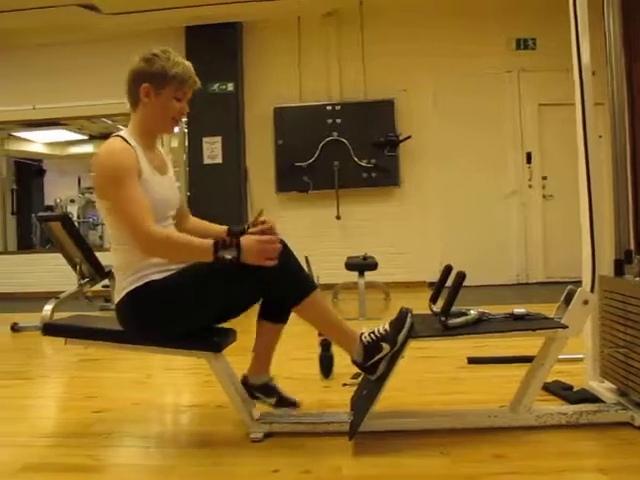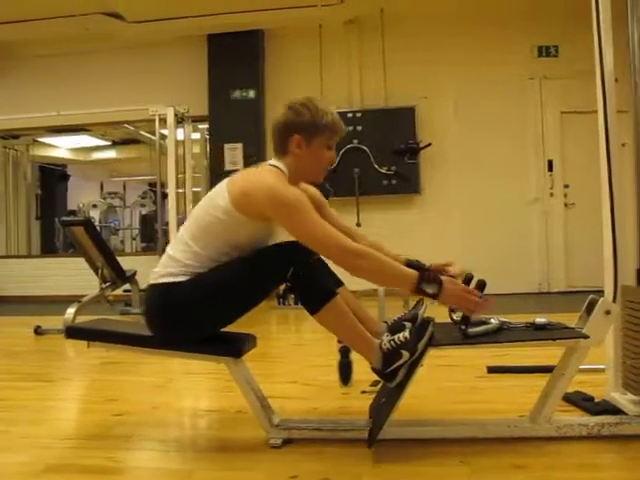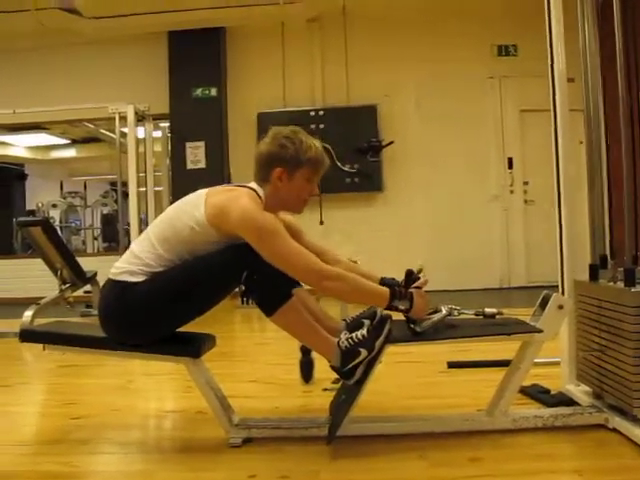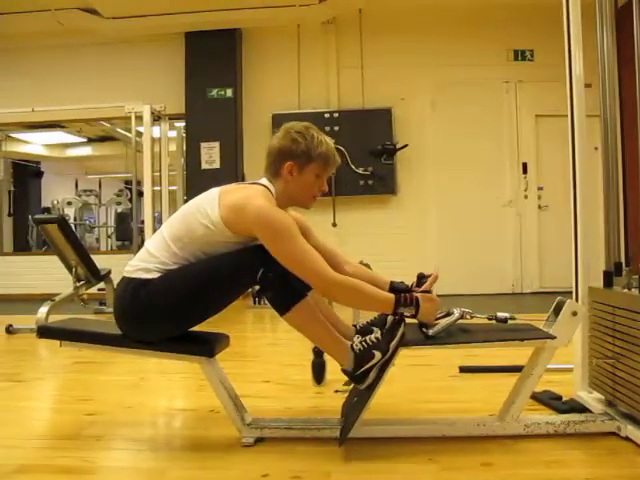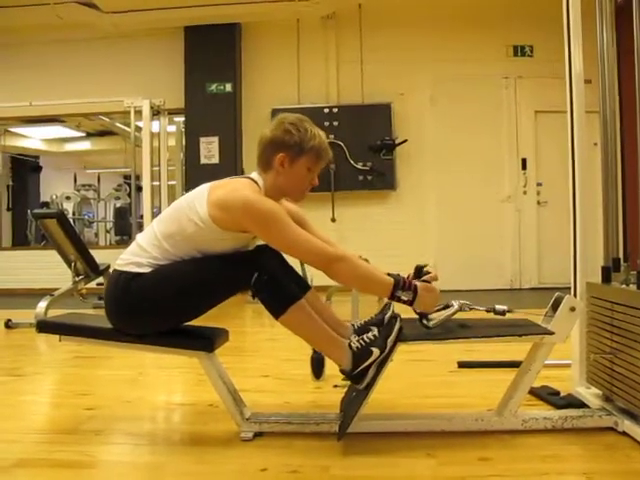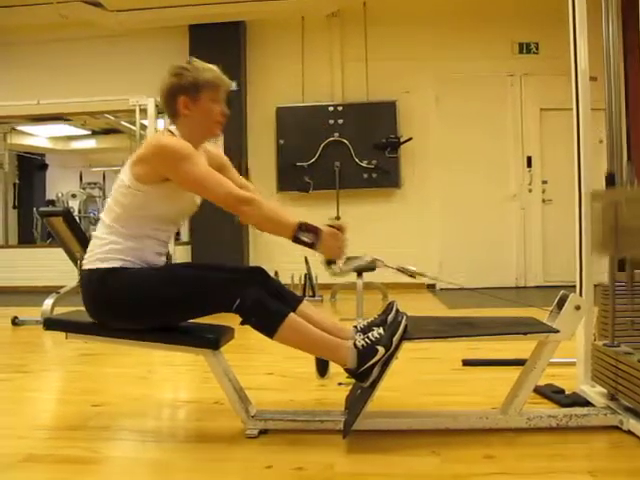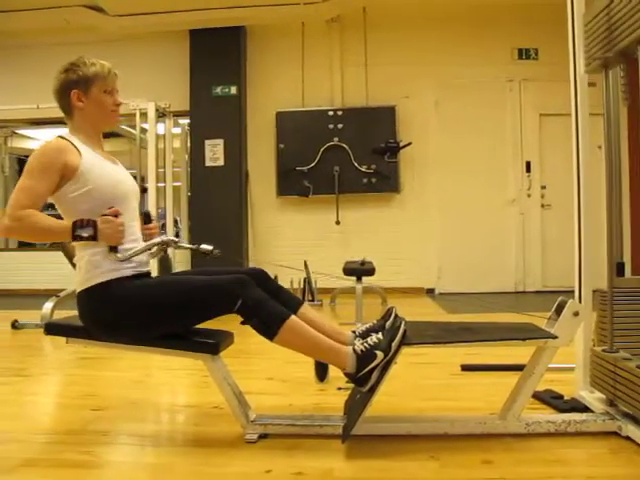
dt=0.7s
person 1, frame 1
left shoulder: (159, 155)
right shoulder: (116, 156)
left elbow: (183, 224)
right elbow: (148, 238)
left wrist: (237, 234)
right wrist: (233, 251)
left hip: (170, 290)
right hip: (144, 302)
left knee: (270, 259)
right knee: (271, 259)
left ankle: (257, 379)
right ankle: (360, 349)
person 1, frame 2
left shoulder: (300, 190)
right shoulder: (272, 188)
left elbow: (355, 241)
right elbow: (348, 257)
left wrist: (421, 269)
right wrist: (432, 286)
left hip: (196, 293)
right hip: (172, 302)
left knee: (302, 260)
right knee: (293, 261)
left ankle: (381, 335)
right ankle: (380, 357)
person 1, frame 3
left shoulder: (270, 214)
right shoulder: (246, 210)
left elbow: (333, 263)
right elbow: (324, 280)
left wrist: (393, 285)
right wrist: (400, 300)
left hip: (148, 297)
right hip: (126, 304)
left knee: (266, 265)
right knee: (251, 263)
left ankle: (340, 332)
right ankle: (340, 354)
person 1, frame 4
left shoulder: (282, 213)
right shoulder: (260, 208)
left elbow: (342, 266)
right elbow: (329, 284)
left wrist: (401, 289)
right wrist: (408, 306)
left hip: (162, 294)
right hip: (140, 301)
left knee: (282, 265)
right knee: (267, 265)
left ankle: (352, 337)
right ankle: (352, 358)
person 1, frame 5
left shoulder: (276, 205)
right shoulder: (248, 201)
left elbow: (338, 254)
right elbow: (331, 262)
left wrist: (401, 282)
right wrist: (407, 292)
left hip: (157, 286)
right hip: (131, 295)
left knee: (269, 267)
right knee: (262, 266)
left ankle: (349, 336)
right ankle: (350, 358)
person 1, frame 6
left shoulder: (205, 155)
right shoulder: (165, 148)
left elbow: (254, 200)
right elbow: (239, 204)
left wrist: (314, 231)
right wrist: (310, 235)
left hip: (140, 277)
right hip: (111, 287)
left knee: (255, 279)
right knee: (241, 292)
left ankle: (352, 338)
right ankle: (352, 357)
person 1, frame 7
left shoulder: (105, 157)
right shoulder: (58, 152)
left wrist: (137, 232)
right wrist: (87, 227)
left hip: (135, 283)
right hip: (108, 296)
left knee: (254, 279)
right knee: (238, 292)
left ankle: (352, 341)
right ankle: (352, 359)
